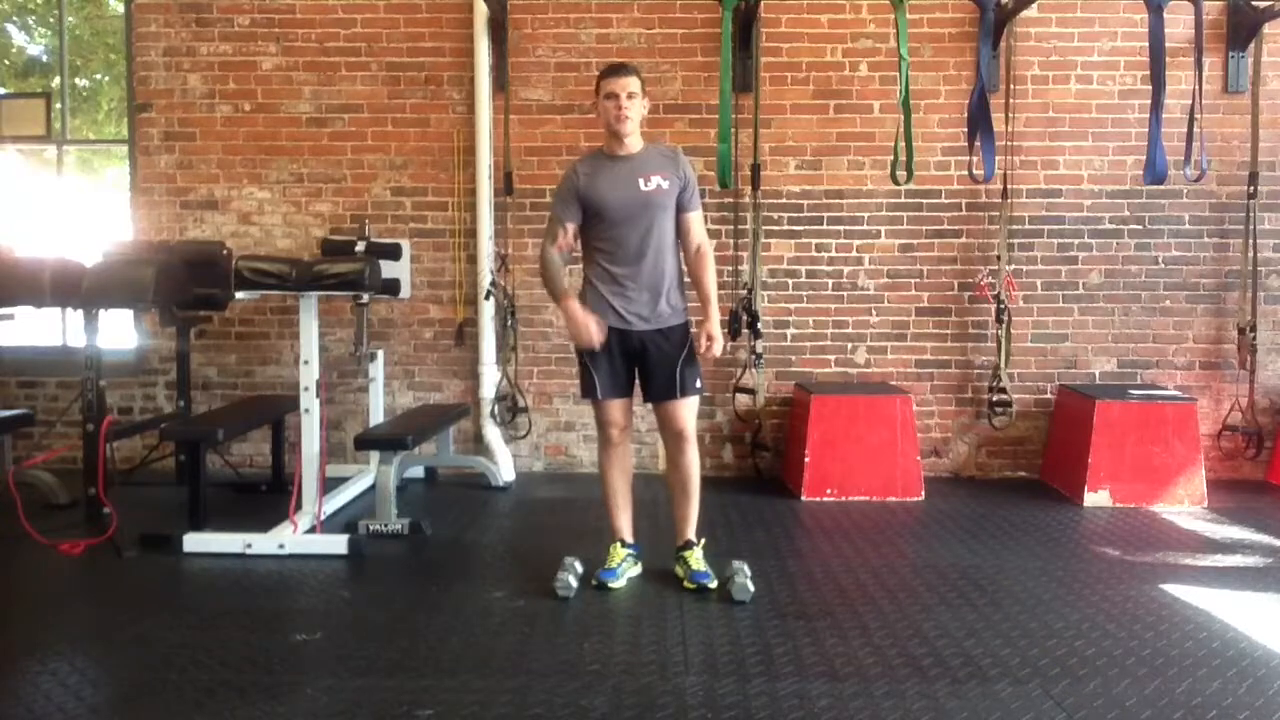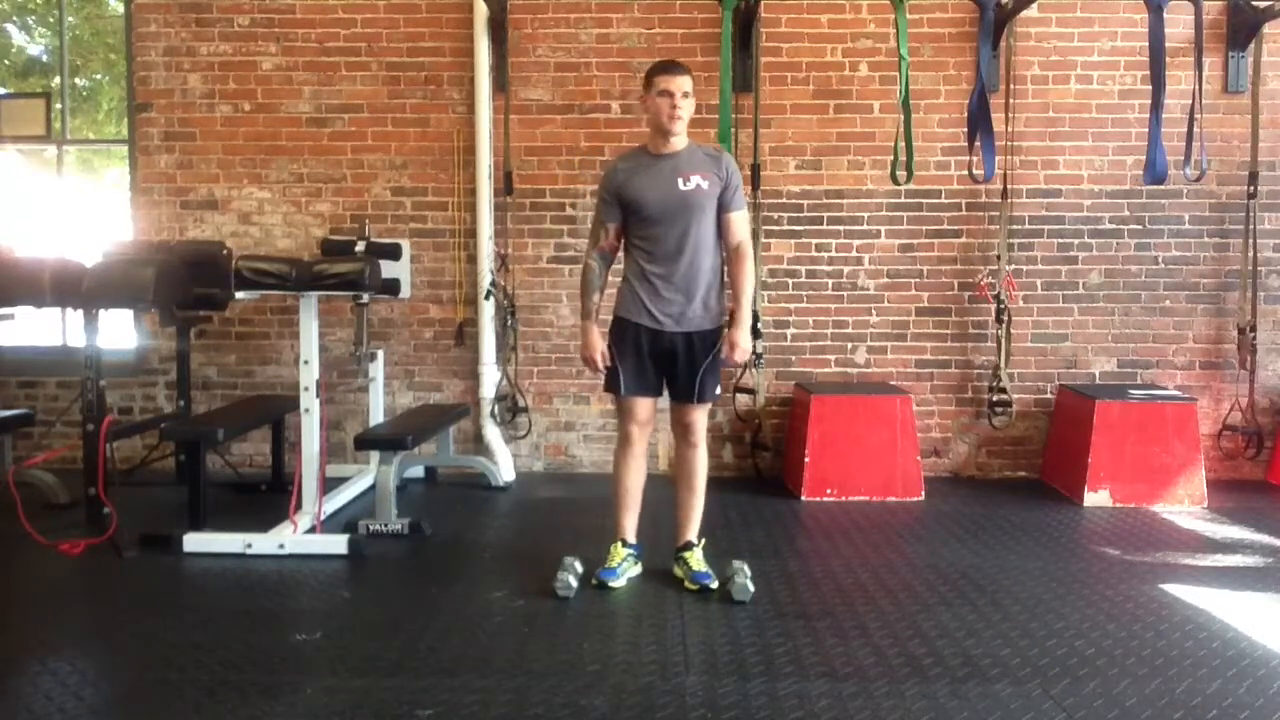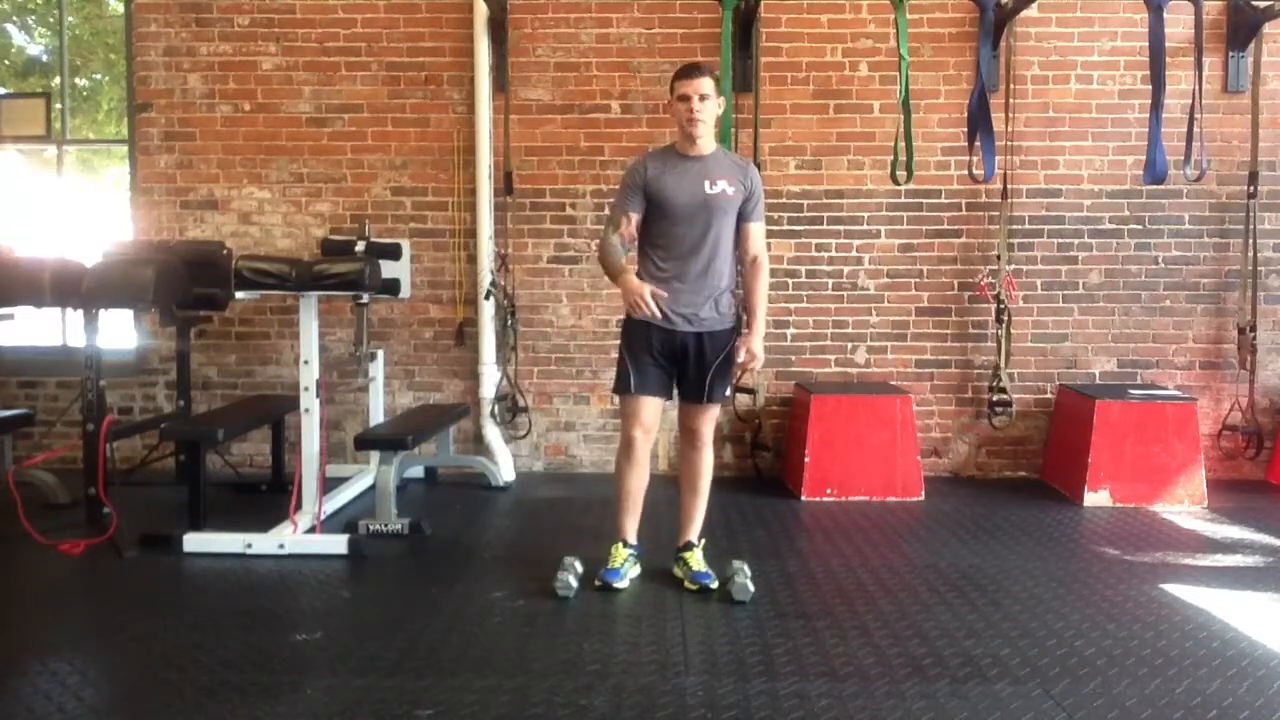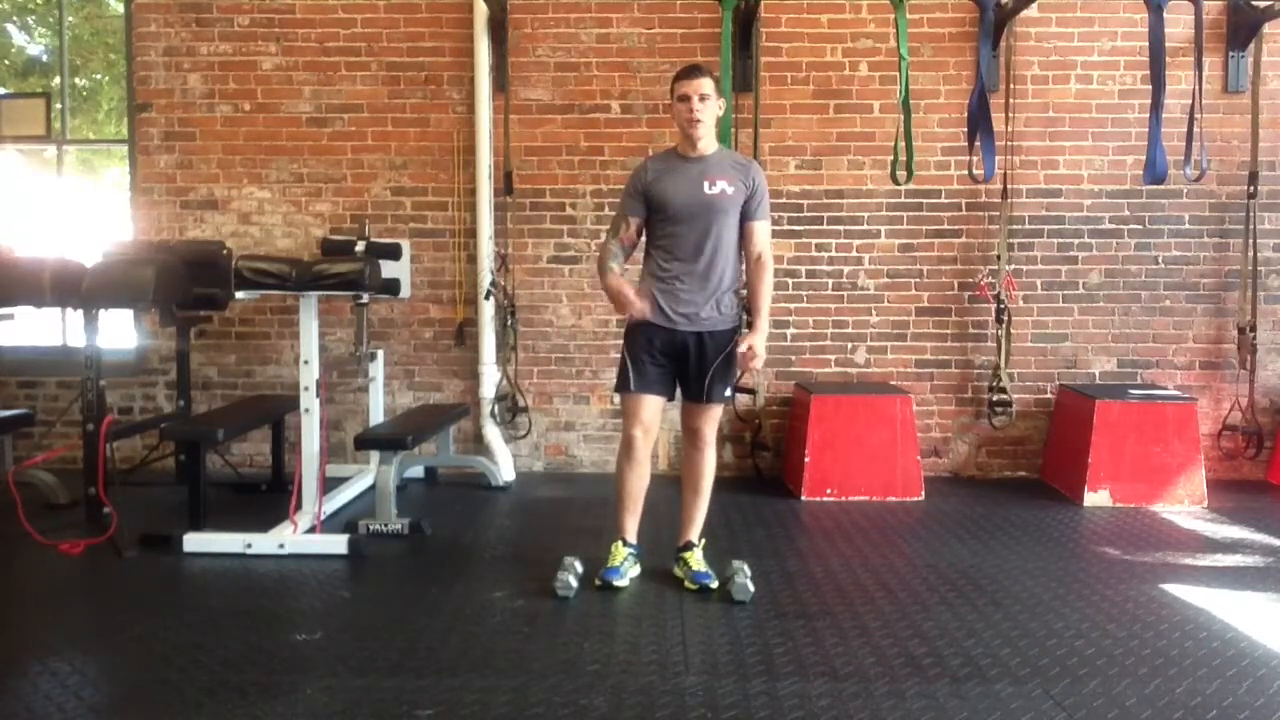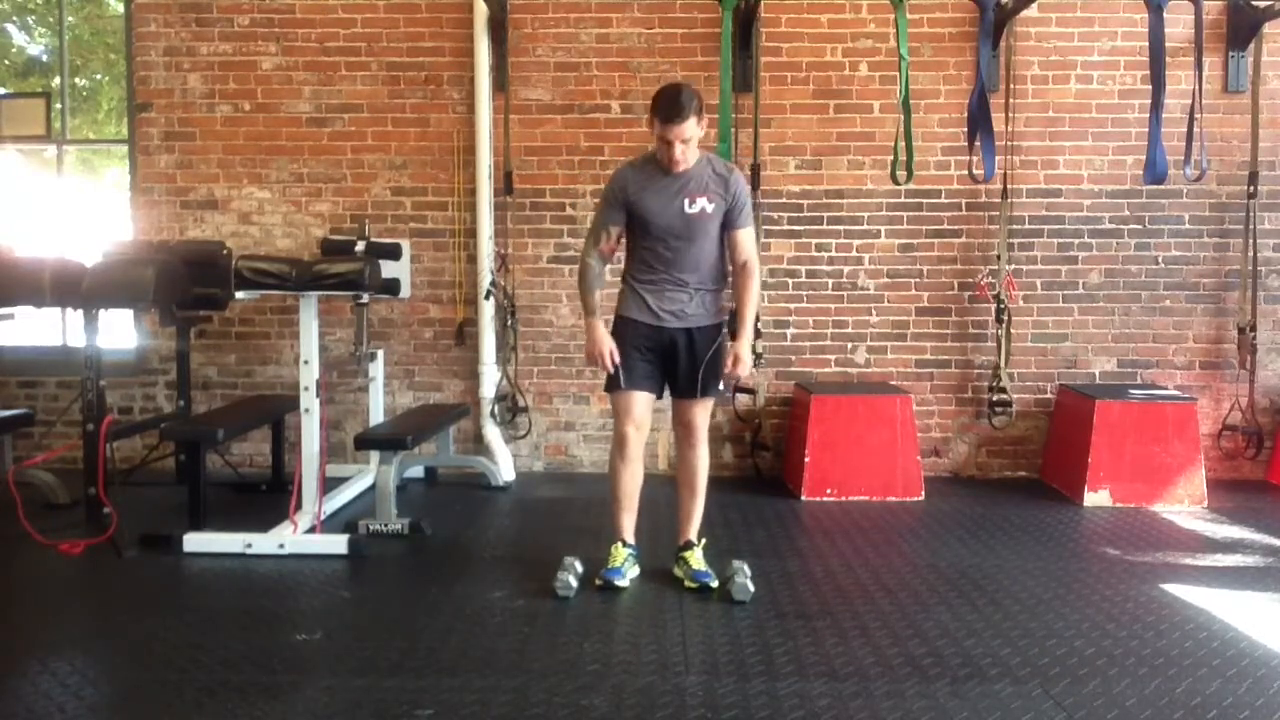
dt=1s
person 1, frame 1
left shoulder: (674, 165)
right shoulder: (580, 175)
left elbow: (697, 246)
right elbow: (554, 253)
left wrist: (711, 314)
right wrist: (571, 307)
left hip: (668, 323)
right hip: (604, 326)
left knee: (681, 432)
right knee: (614, 432)
left ankle: (688, 547)
right ankle: (623, 547)
person 1, frame 2
left shoulder: (719, 166)
right shoulder: (621, 172)
left elbow: (739, 247)
right elbow: (600, 254)
left wrist: (740, 320)
right wrist: (589, 325)
left hip: (699, 325)
right hip: (636, 323)
left knee: (691, 432)
right knee: (633, 430)
left ankle: (688, 548)
right ankle: (626, 547)
person 1, frame 3
left shoulder: (742, 174)
right shoulder: (646, 169)
left elbow: (753, 257)
right elbow: (613, 239)
left wrist: (755, 328)
right wrist: (627, 280)
left hip: (713, 327)
right hip: (651, 323)
left knee: (698, 434)
right knee: (637, 432)
left ankle: (689, 549)
right ankle: (626, 548)
person 1, frame 4
left shoulder: (745, 174)
right shoulder: (649, 173)
left elbow: (759, 257)
right elbow: (620, 240)
left wrist: (758, 326)
right wrist: (614, 280)
left hip: (715, 327)
right hip: (651, 324)
left knee: (701, 434)
right knee: (637, 432)
left ankle: (689, 548)
right ankle: (625, 547)
person 1, frame 5
left shoulder: (727, 180)
right shoulder: (627, 180)
left elbow: (746, 262)
right elbow: (596, 255)
left wrist: (743, 334)
right wrist: (594, 323)
left hip: (701, 325)
right hip: (637, 322)
left knee: (693, 432)
right knee: (629, 431)
left ankle: (689, 549)
right ankle: (624, 549)
